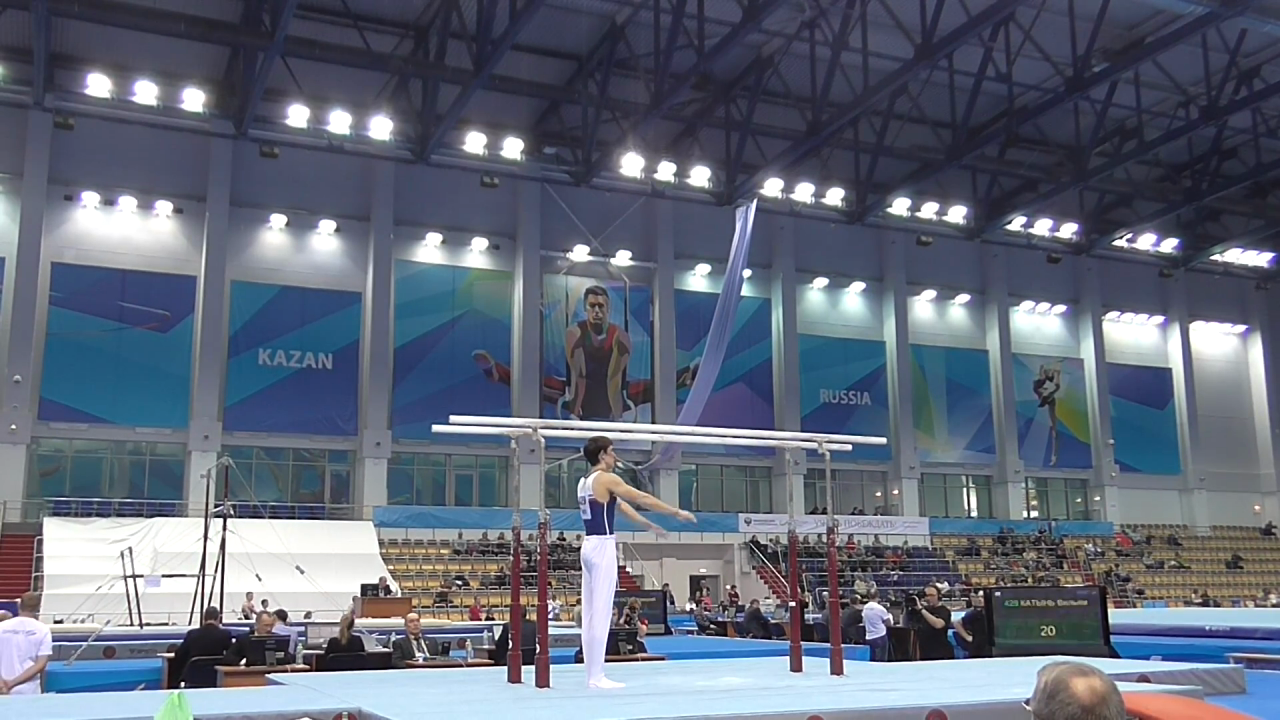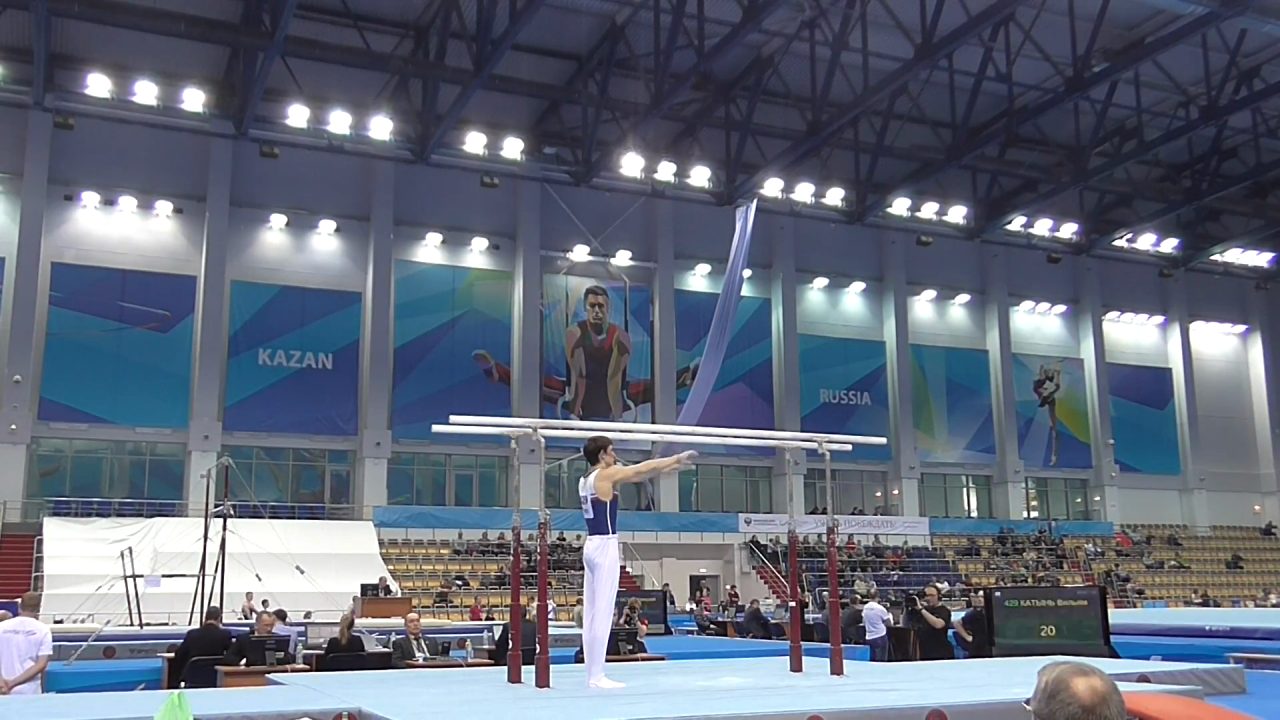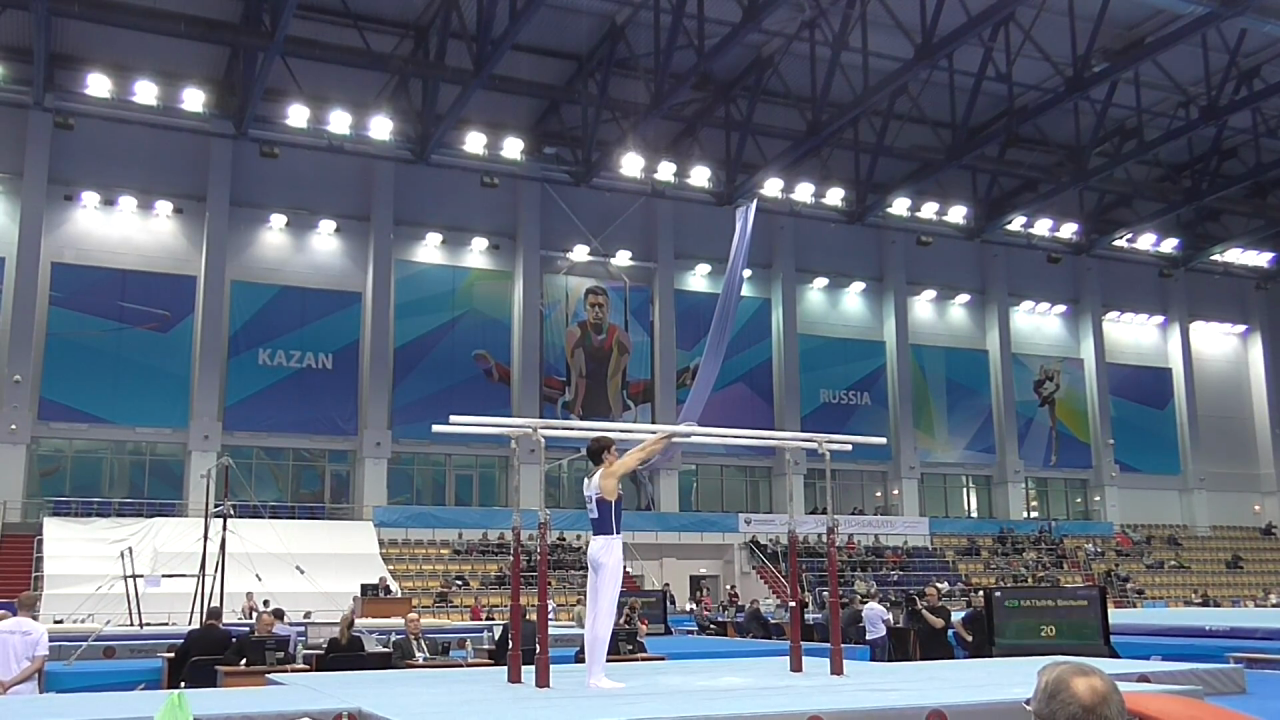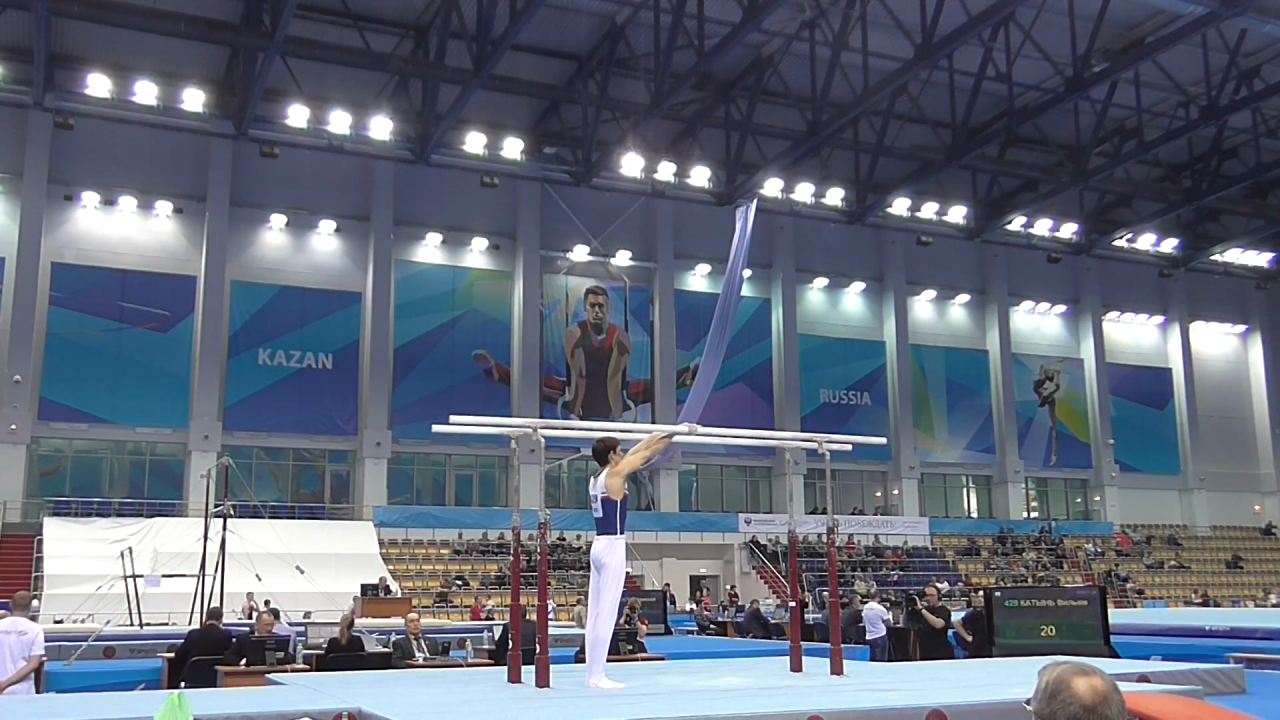
dt=0.2s
person 1, frame 1
left shoulder: (585, 481)
right shoulder: (605, 478)
left elbow: (622, 504)
right elbow: (643, 499)
left wrist: (649, 525)
right wrist: (676, 512)
left hip: (589, 546)
right hip: (602, 547)
left knee: (591, 614)
right knee: (601, 614)
left ankle: (593, 674)
right ankle: (597, 677)
person 1, frame 2
left shoulder: (586, 480)
right shoulder: (605, 475)
left elbow: (636, 472)
right elbow: (644, 467)
left wrist: (668, 465)
right wrist: (677, 458)
left hip: (592, 545)
right hip: (606, 546)
left knee: (593, 613)
right knee: (603, 613)
left ankle: (593, 673)
right ankle: (598, 676)
person 1, frame 3
left shoulder: (591, 478)
right shoulder: (608, 473)
left elbow: (634, 455)
right elbow: (643, 455)
left wrist: (661, 436)
right wrist: (672, 435)
left hip: (596, 546)
right hip: (609, 547)
left knee: (595, 614)
right knee: (605, 614)
left ankle: (593, 674)
right ankle: (597, 677)
person 1, frame 4
left shoulder: (597, 478)
right shoulder: (614, 473)
left elbow: (637, 452)
right elbow: (647, 453)
left wrist: (662, 433)
right wrist: (674, 432)
left hip: (599, 546)
right hip: (613, 547)
left knee: (597, 613)
right knee: (606, 614)
left ankle: (594, 674)
right ankle: (597, 676)
